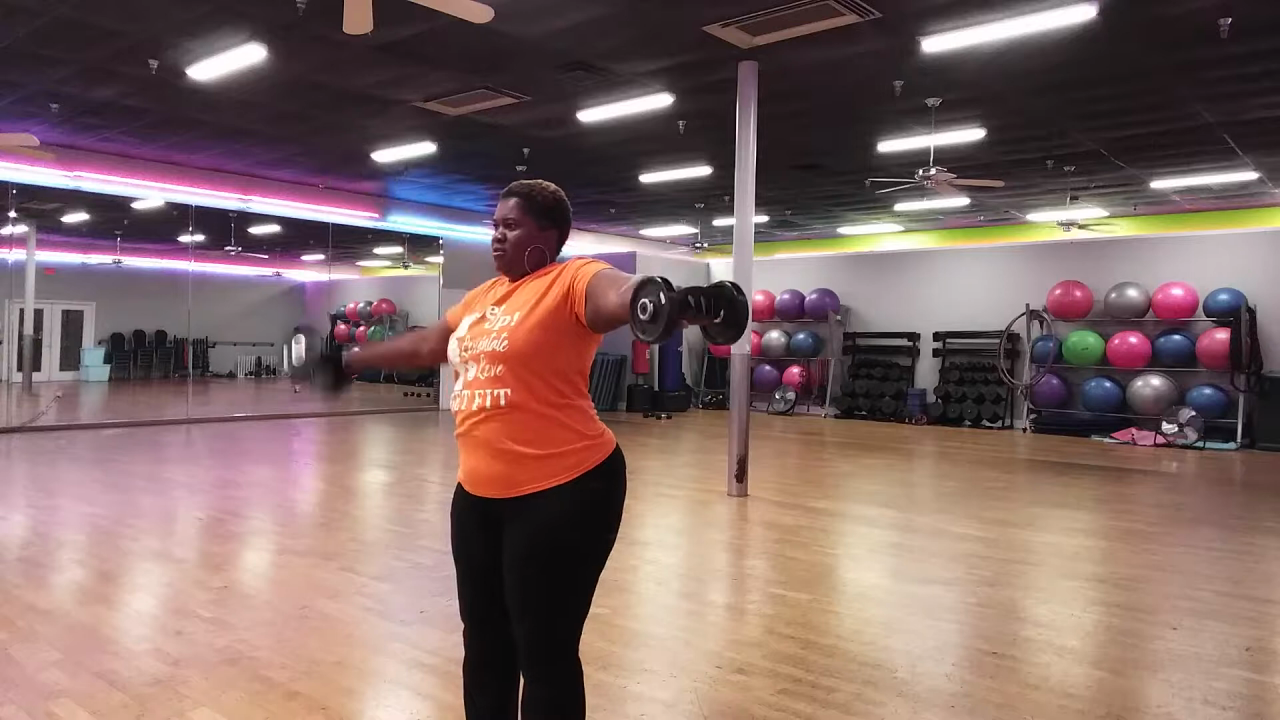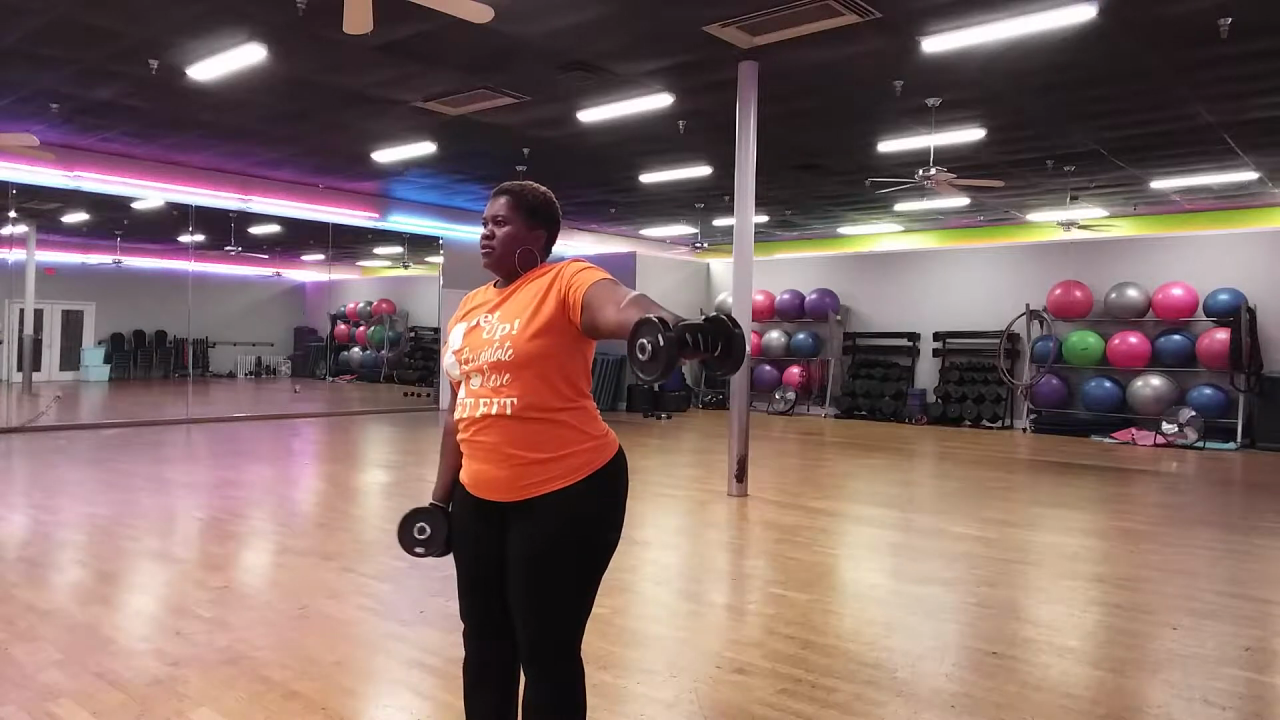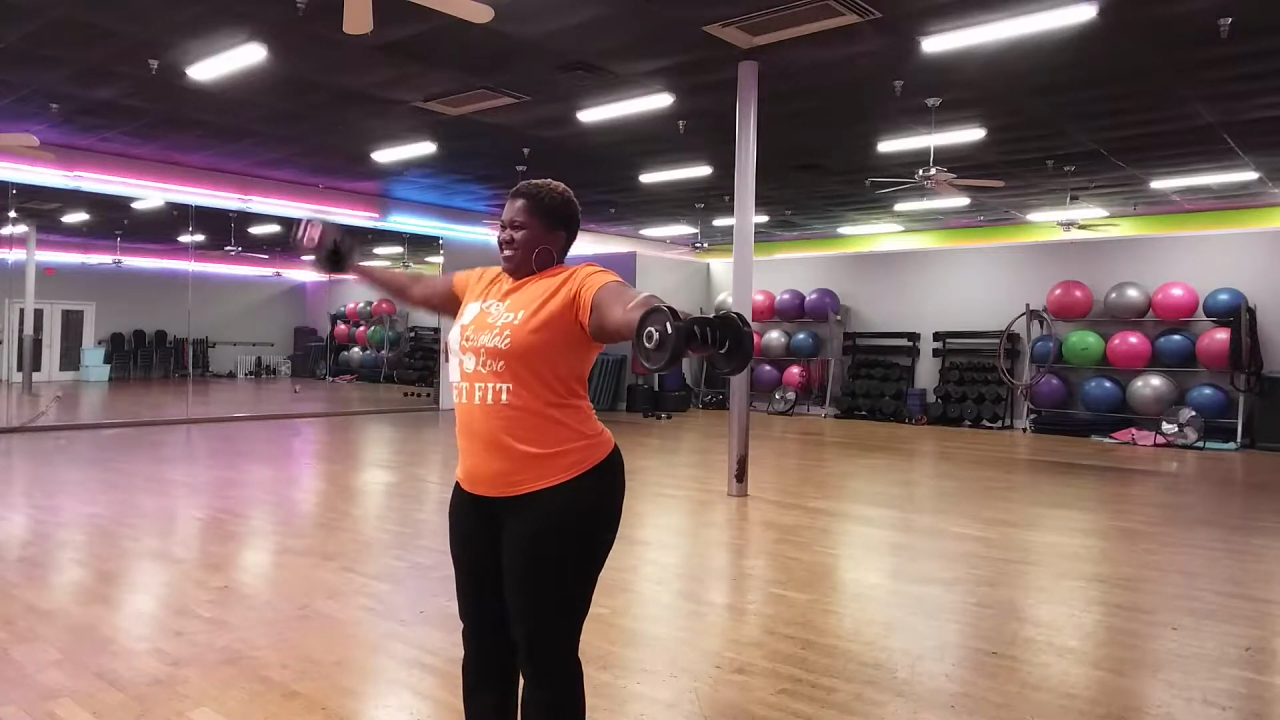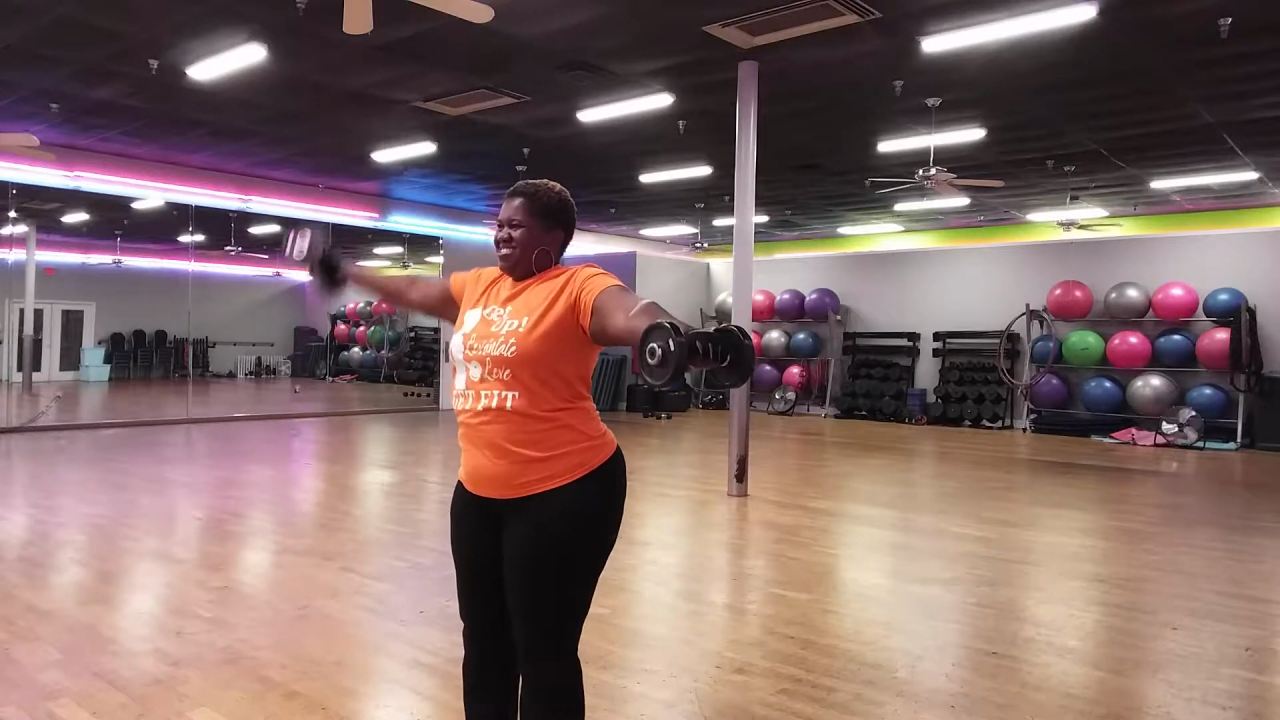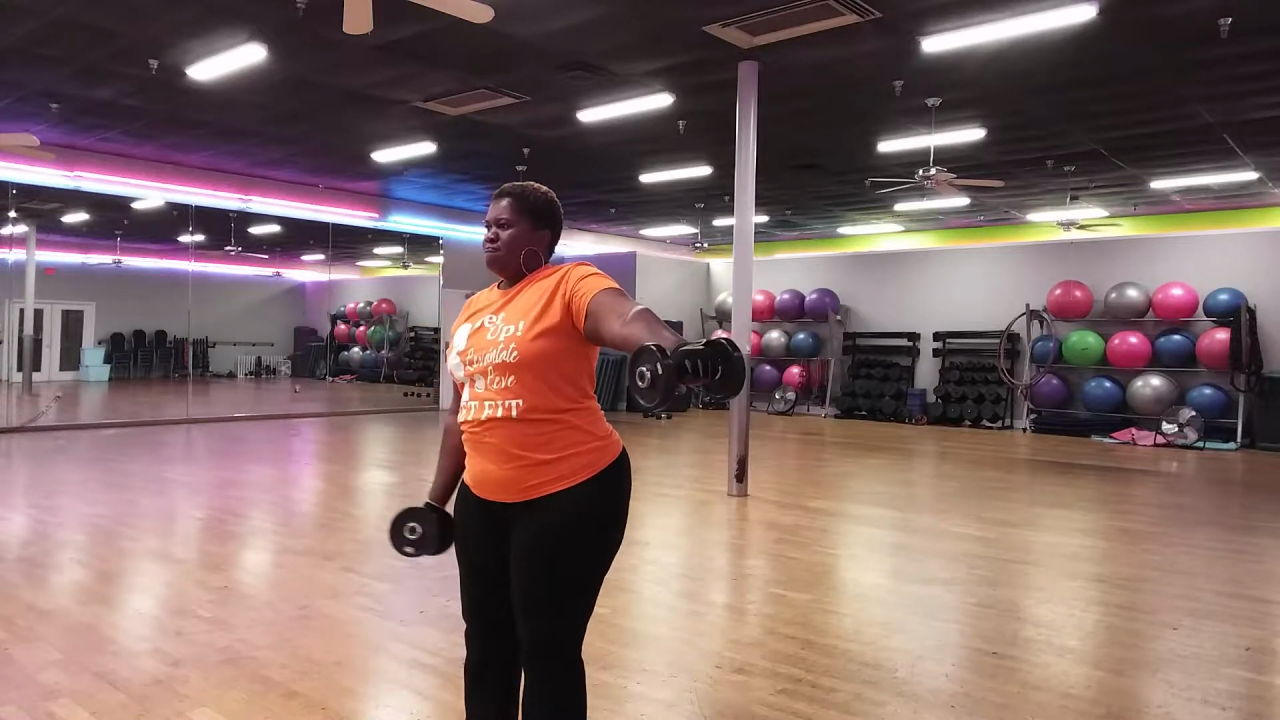
dt=0.7s
person 1, frame 1
left shoulder: (570, 278)
right shoulder: (481, 297)
left elbow: (626, 294)
right elbow: (424, 346)
right wrist: (348, 361)
left hip: (561, 491)
right hip: (479, 492)
left knee: (545, 652)
right knee: (482, 643)
person 1, frame 2
left shoulder: (567, 283)
right shoulder: (468, 307)
left elbow: (623, 307)
right wrist: (442, 498)
left hip: (567, 494)
right hip: (480, 499)
left knee: (546, 652)
right knee: (484, 646)
person 1, frame 3
left shoulder: (579, 286)
right shoulder: (483, 284)
left elbow: (632, 308)
right elbow: (415, 287)
right wrist: (348, 263)
left hip: (560, 491)
right hip: (477, 491)
left knee: (543, 651)
right knee: (483, 642)
person 1, frame 4
left shoulder: (579, 287)
right shoulder: (483, 286)
left elbow: (634, 316)
right elbow: (417, 290)
right wrist: (345, 271)
left hip: (567, 490)
right hip: (481, 493)
left knee: (543, 651)
right knee: (485, 643)
person 1, frame 5
left shoulder: (570, 285)
right shoulder: (471, 310)
left elbow: (623, 317)
left wrist: (677, 352)
right wrist: (438, 497)
left hip: (570, 494)
right hip: (485, 499)
left knee: (548, 650)
right knee: (486, 643)
